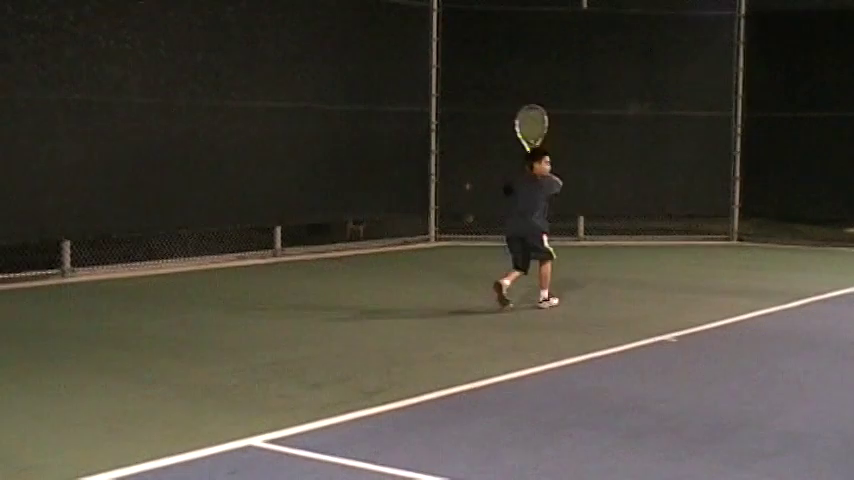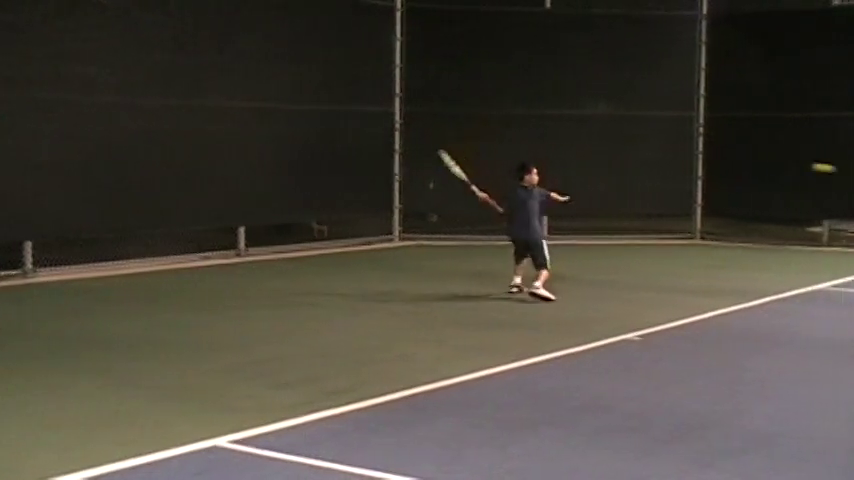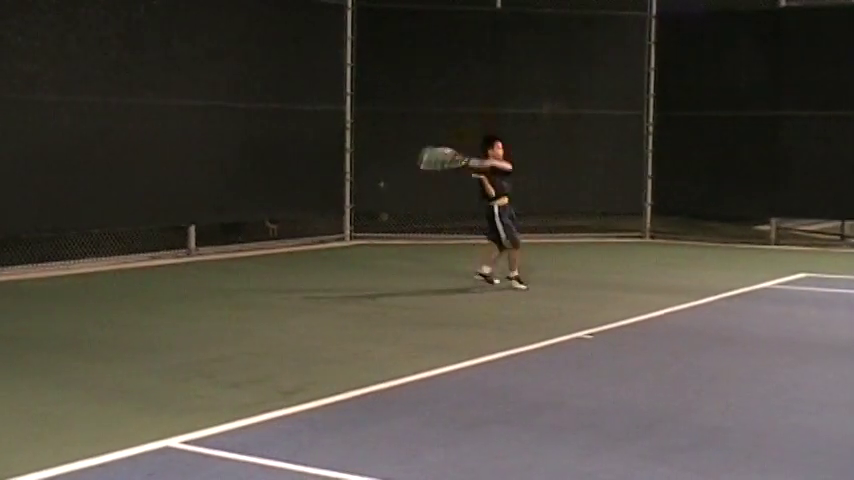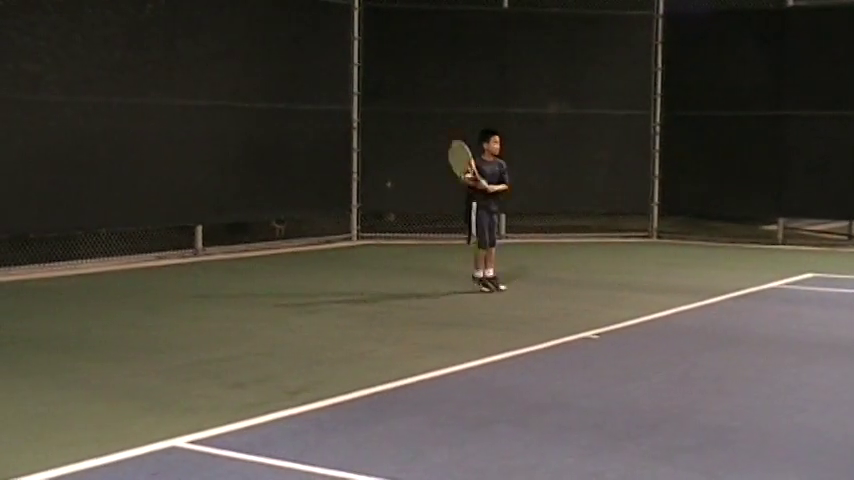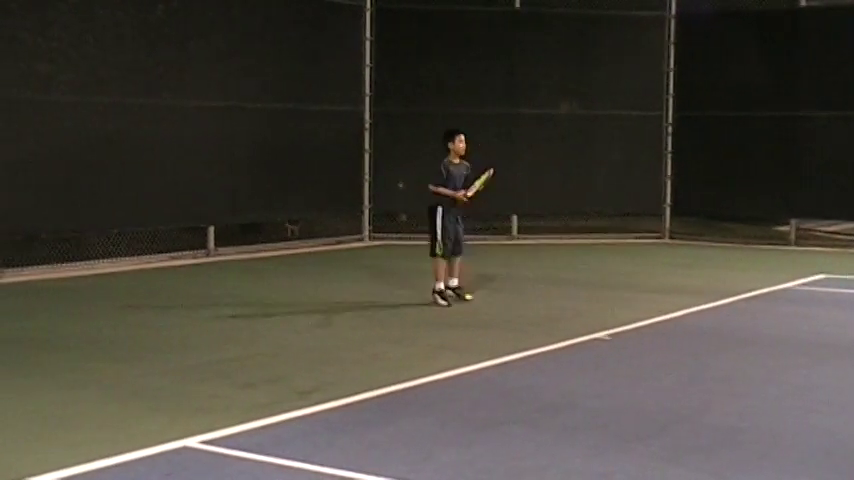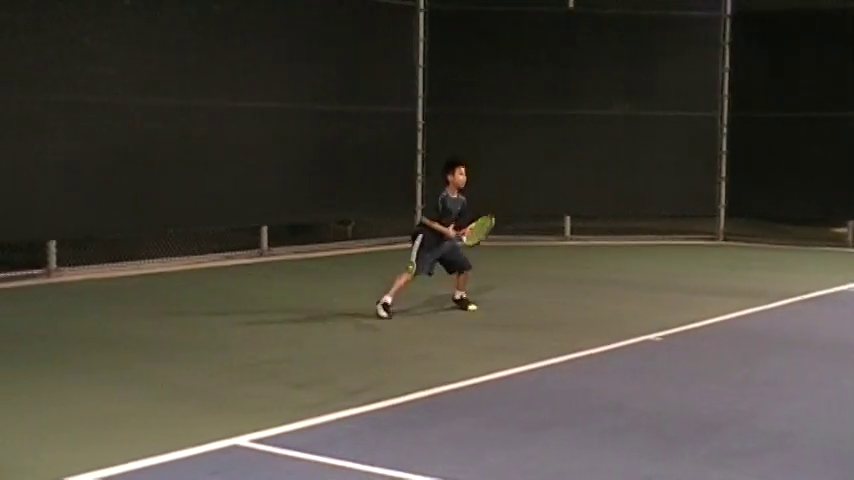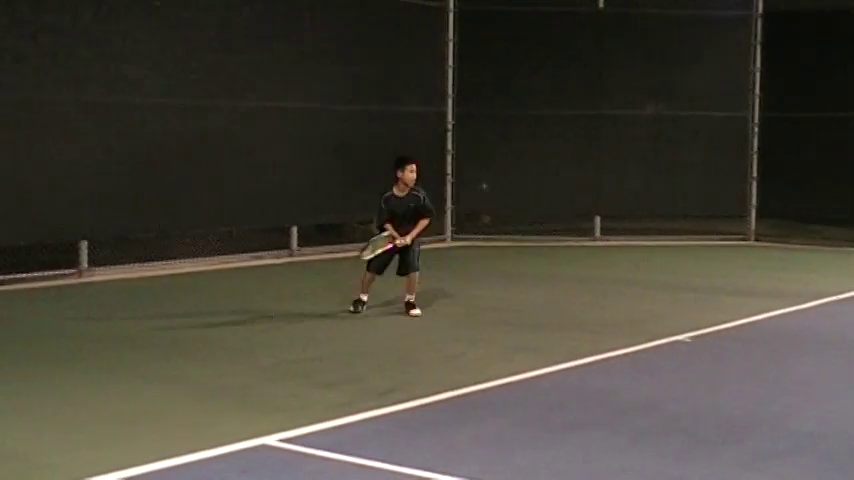
dt=0.5s
person 1, frame 1
left shoulder: (518, 181)
right shoulder: (546, 184)
left elbow: (506, 190)
right elbow: (559, 184)
right wrist: (547, 175)
left hip: (512, 230)
right hip: (534, 229)
left knee: (520, 268)
right knee: (547, 259)
left ankle: (503, 283)
right ankle: (544, 298)
person 1, frame 2
left shoulder: (513, 194)
right shoulder: (537, 192)
left elbow: (505, 212)
right elbow: (551, 195)
left wrist: (487, 199)
right wrist: (562, 198)
left hip: (516, 235)
right hip: (534, 235)
left knee: (520, 256)
right knee: (543, 268)
left ankle: (515, 283)
right ankle: (537, 287)
person 1, frame 3
left shoulder: (504, 168)
right shoulder: (483, 173)
left elbow: (508, 167)
right elbow: (492, 194)
left wrist: (491, 162)
right wrist: (483, 179)
left hip: (506, 208)
right hip: (496, 211)
left knee: (498, 243)
right knee: (514, 243)
left ankle: (484, 271)
right ankle: (513, 276)
person 1, frame 4
left shoulder: (501, 164)
right shoulder: (476, 163)
left elbow: (505, 185)
right elbow: (465, 179)
left wrist: (493, 187)
right wrist: (476, 184)
left hip: (492, 207)
right hip: (477, 206)
left knee: (491, 243)
right knee: (482, 243)
left ankle: (490, 275)
right ankle: (478, 276)
person 1, frame 5
left shoulder: (466, 167)
right shoulder: (443, 165)
right elbow: (432, 187)
left wrist: (464, 195)
right wrist: (453, 194)
left hip: (456, 212)
right hip: (441, 210)
left knee: (457, 250)
right knee: (441, 252)
left ankle: (454, 285)
right ankle: (438, 289)
person 1, frame 6
left shoulder: (462, 200)
right shoulder: (441, 198)
left elbow: (459, 224)
right elbow: (426, 219)
left wrist: (461, 231)
right wrist: (445, 230)
left hip: (445, 240)
right hip: (426, 238)
left knee: (464, 266)
right knee: (412, 270)
left ankle: (459, 297)
right ankle: (385, 302)
person 1, frame 7
left shoulder: (419, 195)
right shoulder: (387, 198)
left elbow: (427, 217)
right elbow: (385, 223)
left wrist: (411, 236)
right wrist: (396, 237)
left hip: (411, 236)
right hip: (391, 236)
left knee: (413, 268)
right knee: (372, 269)
left ankle: (410, 301)
right ankle: (362, 299)
